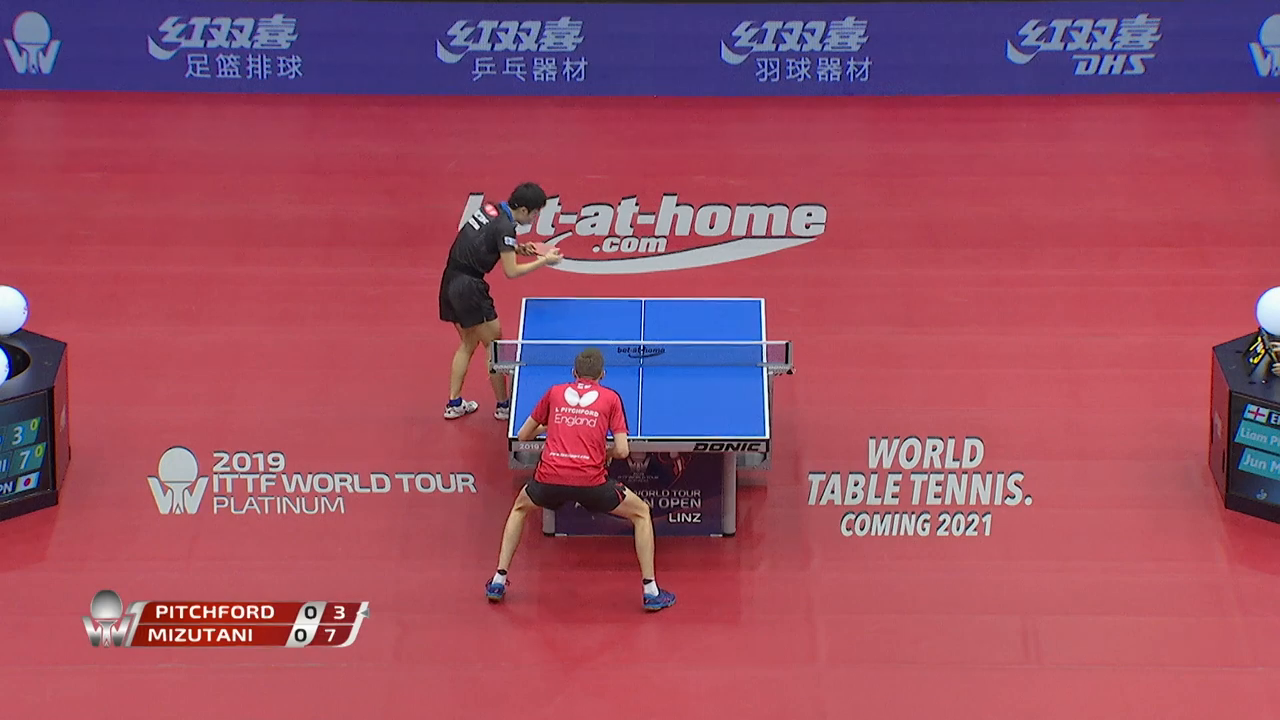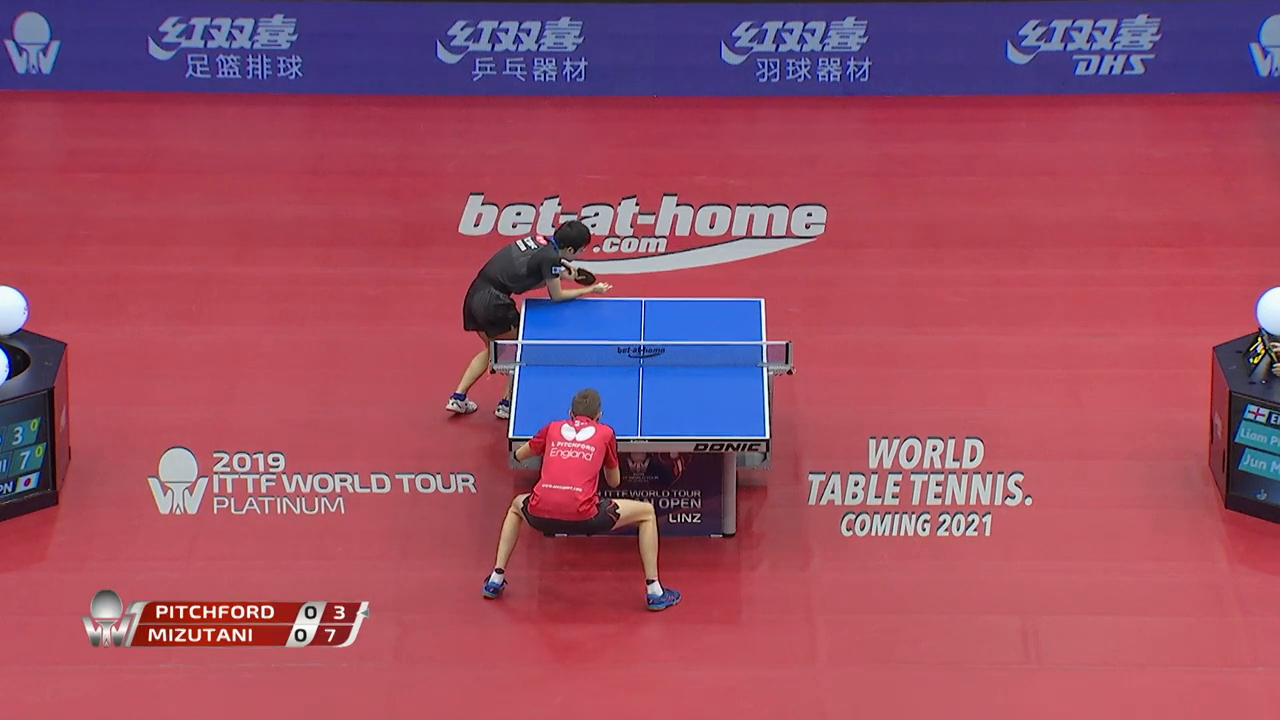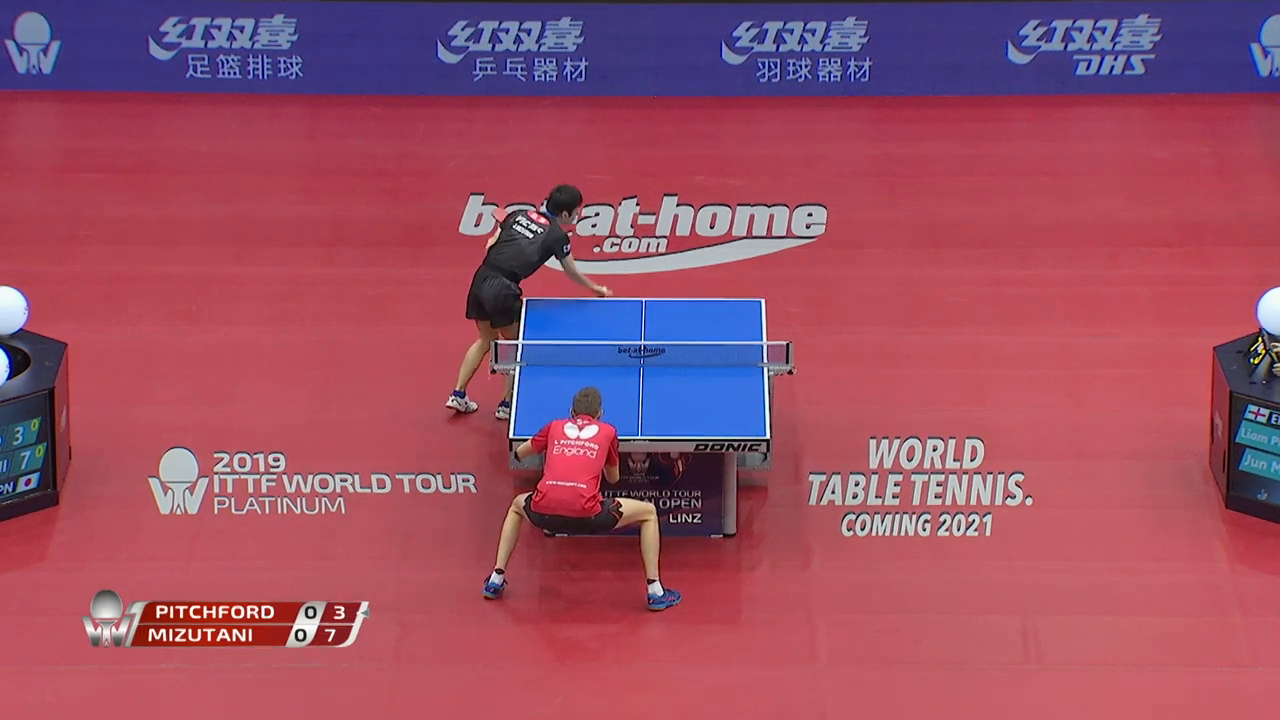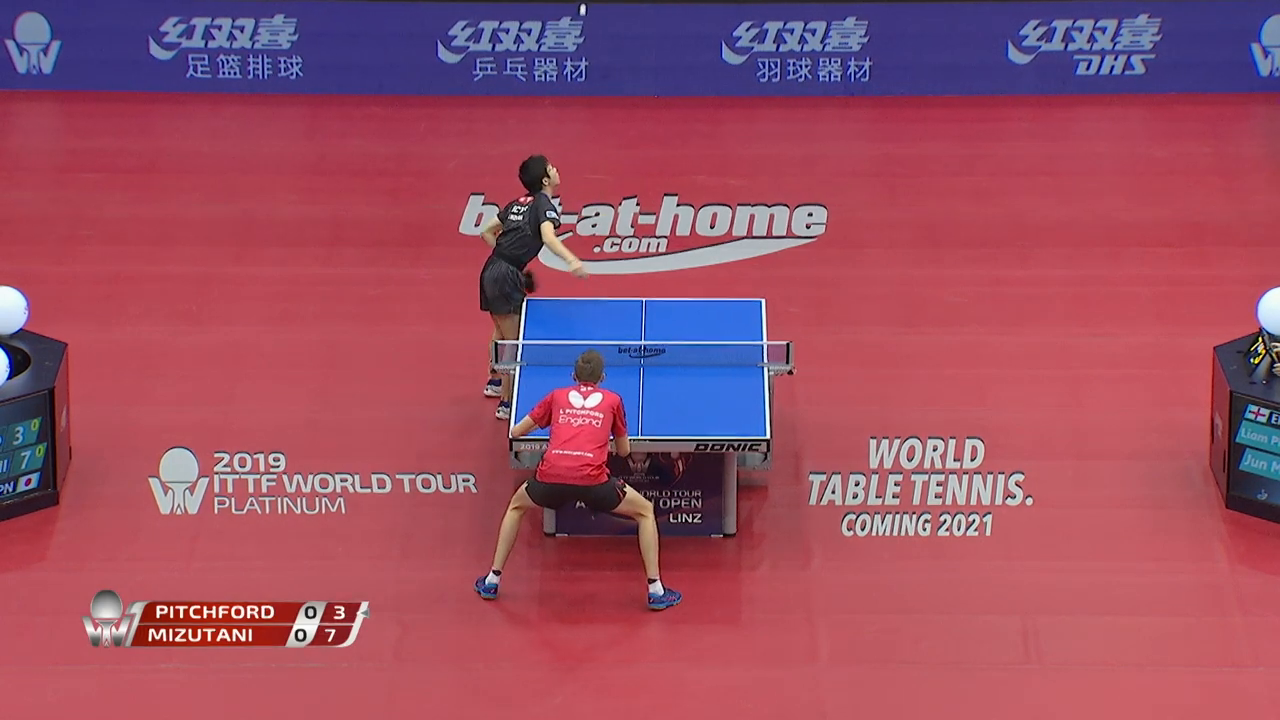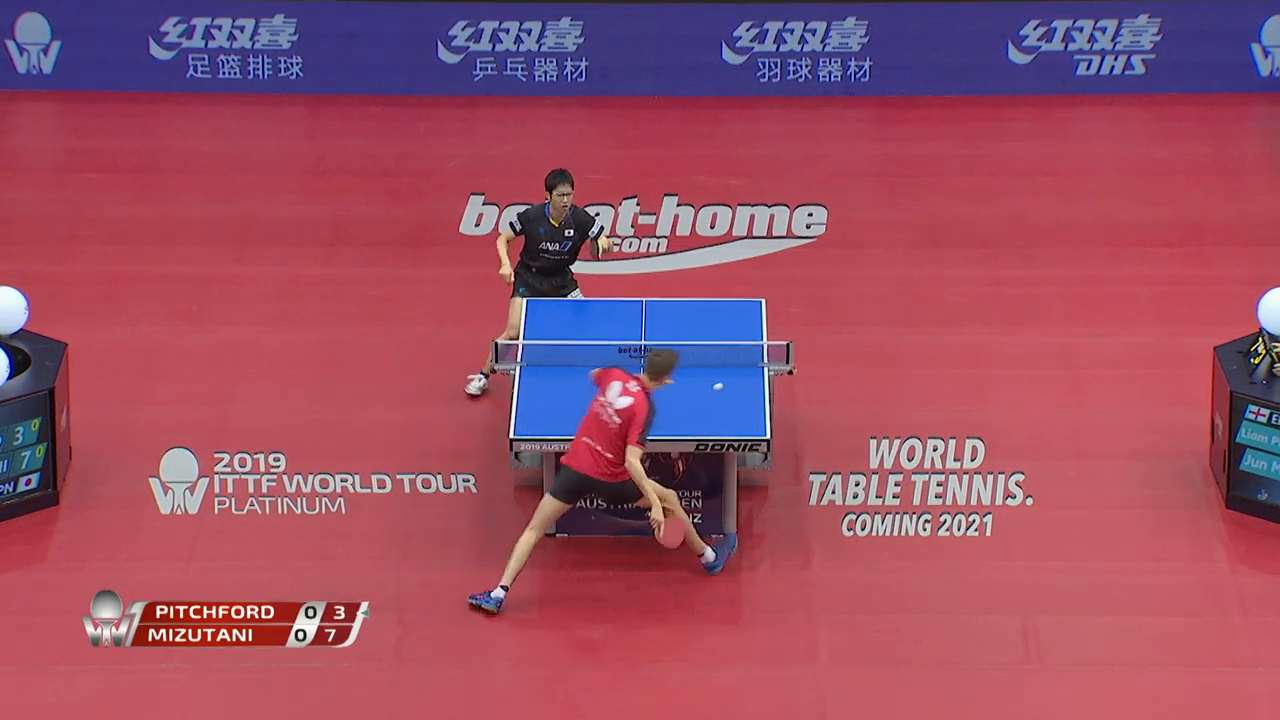
dt=1s
person 1, frame 1
left shoulder: (555, 392)
right shoulder: (610, 397)
left elbow: (523, 436)
right elbow: (622, 451)
left hip: (549, 479)
right hip: (589, 481)
left knee: (520, 507)
right knee: (641, 513)
left ankle: (499, 581)
right ankle: (650, 591)
person 1, frame 2
left shoulder: (553, 428)
right shoulder: (606, 433)
left elbow: (519, 455)
right elbow: (614, 482)
left hip: (541, 512)
right hip: (582, 515)
left knee: (517, 505)
right knee: (647, 513)
left ankle: (496, 579)
right ankle: (654, 592)
person 1, frame 3
left shoulder: (555, 426)
right shoulder: (608, 431)
left elbow: (520, 453)
right elbow: (613, 478)
left hip: (544, 510)
right hip: (585, 513)
left knee: (517, 505)
right knee: (648, 513)
left ankle: (496, 579)
right ankle: (655, 591)
person 1, frame 4
left shoulder: (557, 396)
right shoulder: (613, 400)
left elbow: (516, 432)
right elbow: (624, 451)
left hip: (550, 477)
right hip: (591, 480)
left knee: (516, 506)
right knee: (645, 512)
left ankle: (492, 580)
right ankle: (655, 590)
person 1, frame 5
left shoulder: (613, 375)
right shoulder: (643, 407)
left elbow: (595, 374)
right elbow: (631, 462)
left wrist: (640, 380)
right wrist: (655, 505)
left hip: (573, 468)
right hip: (609, 477)
left knee: (533, 530)
right knee: (670, 501)
left ankle: (498, 594)
right ankle: (708, 557)
person 2, frame 1
left shoulder: (490, 209)
right shoulder: (505, 227)
right elbow: (511, 271)
left wrist: (517, 249)
right wrist: (543, 261)
left hip: (452, 282)
right hip: (469, 286)
left knee: (468, 344)
left ankle: (454, 403)
right ankle: (503, 405)
person 2, frame 2
left shoulder: (538, 241)
right shoulder: (550, 257)
right elbow: (557, 296)
left wrist: (558, 275)
right wrist: (592, 289)
left hip: (475, 295)
right hip: (493, 302)
left knee: (493, 349)
left ankle: (458, 398)
right ankle: (507, 404)
person 2, frame 3
left shoulder: (519, 215)
right shoulder: (557, 236)
left elbow: (490, 246)
right elbow: (572, 273)
right wrist: (597, 288)
left hip: (481, 279)
right hip: (502, 289)
left knee: (485, 340)
left ankle: (458, 395)
right ankle: (508, 405)
person 2, frame 4
left shoulder: (518, 203)
right shoulder: (545, 206)
left elbow: (488, 232)
right elbow: (548, 236)
right wrist: (571, 260)
left hip: (491, 270)
right hip: (506, 276)
left knee: (502, 332)
right knee: (514, 341)
left ankle: (495, 382)
right ankle: (507, 405)
person 2, frame 5
left shoulder: (581, 218)
right shoulder: (530, 216)
left elbow: (604, 240)
right elbow: (502, 239)
left wrist: (603, 243)
right wrist: (505, 264)
left hip: (561, 279)
right hip: (529, 277)
right knee: (513, 333)
right ankle: (483, 375)
